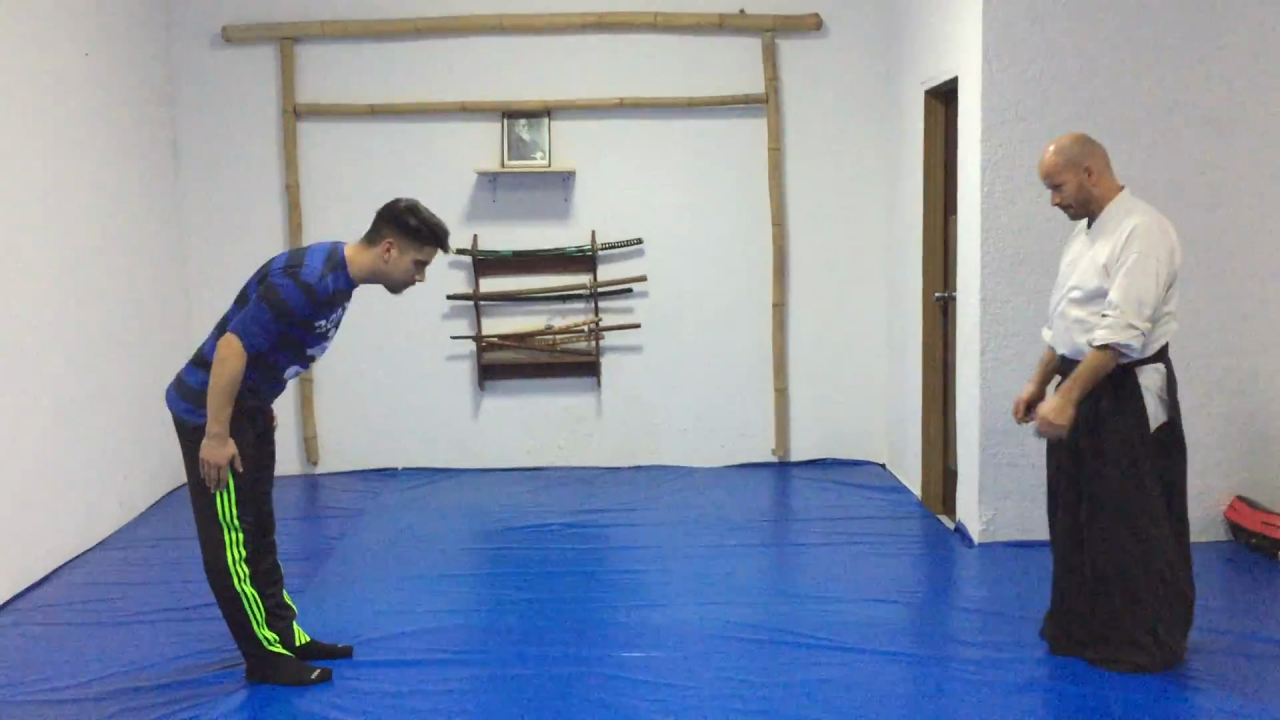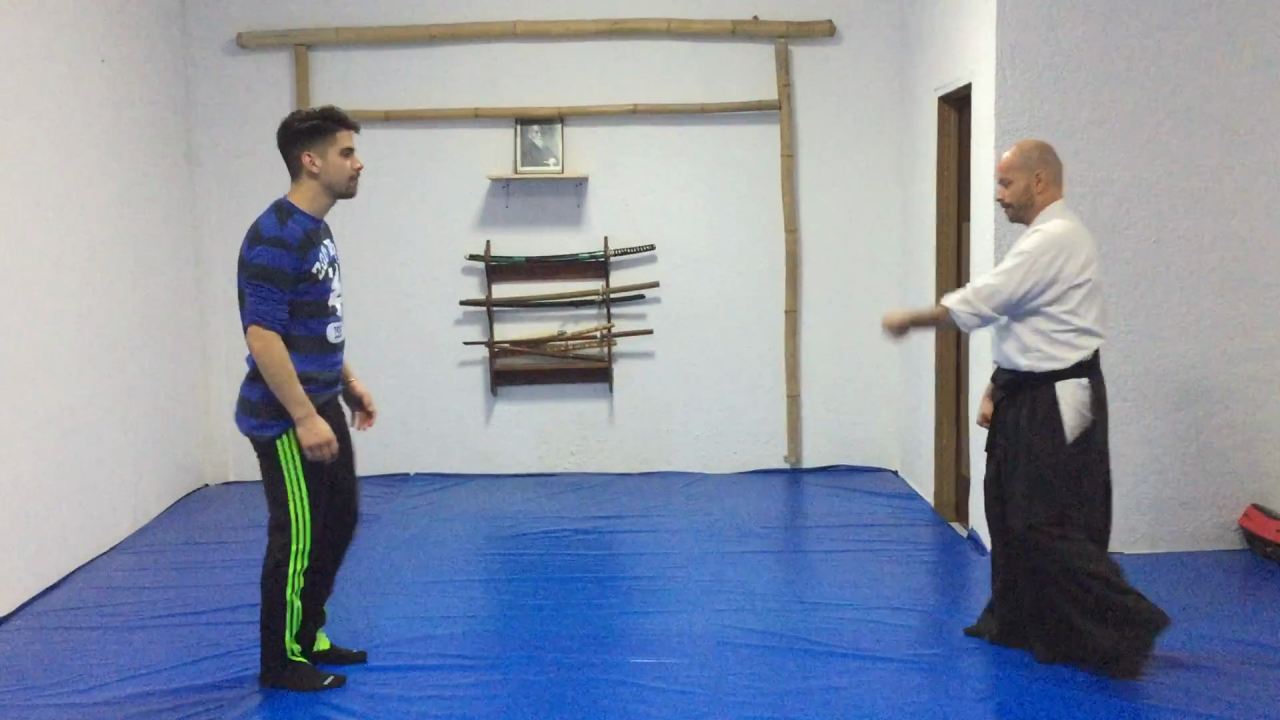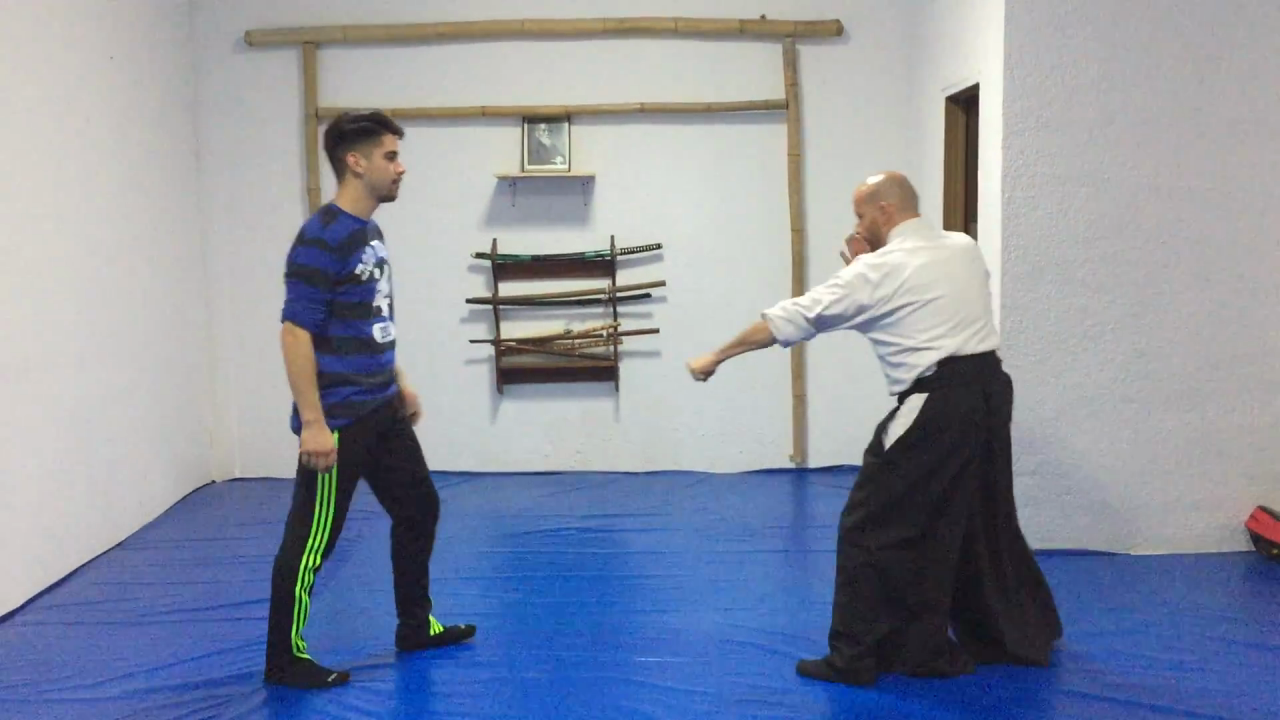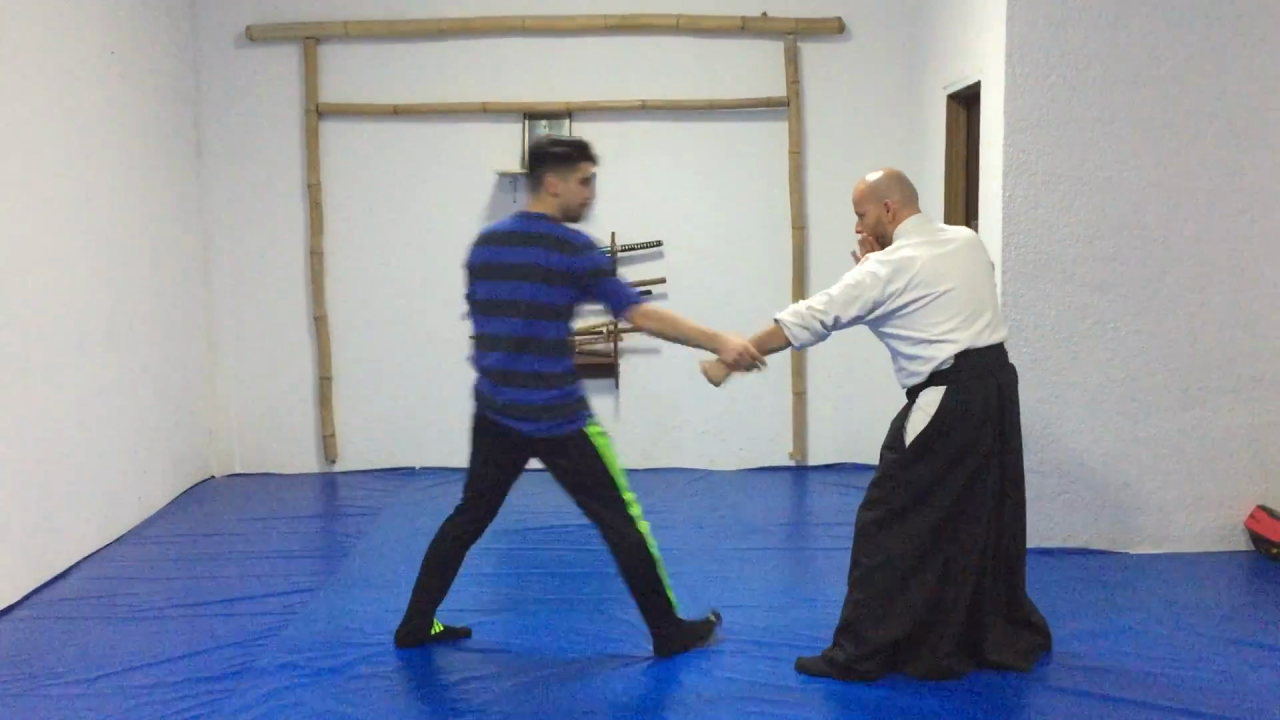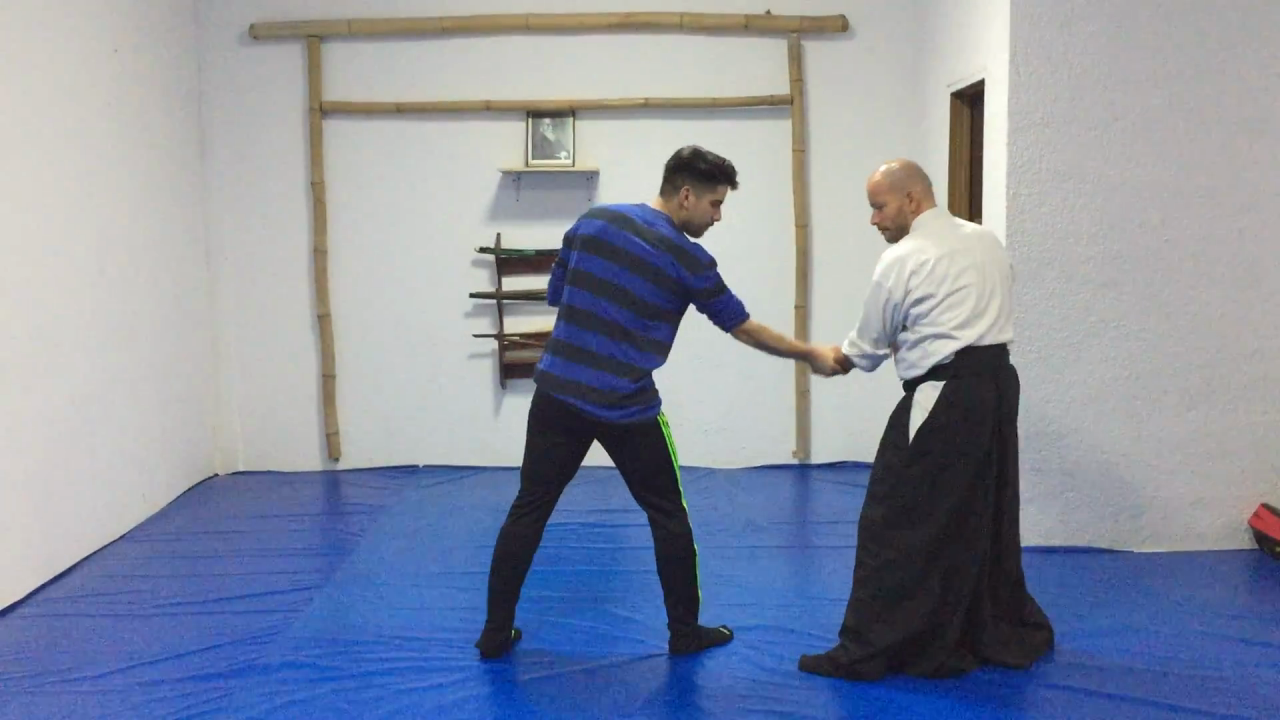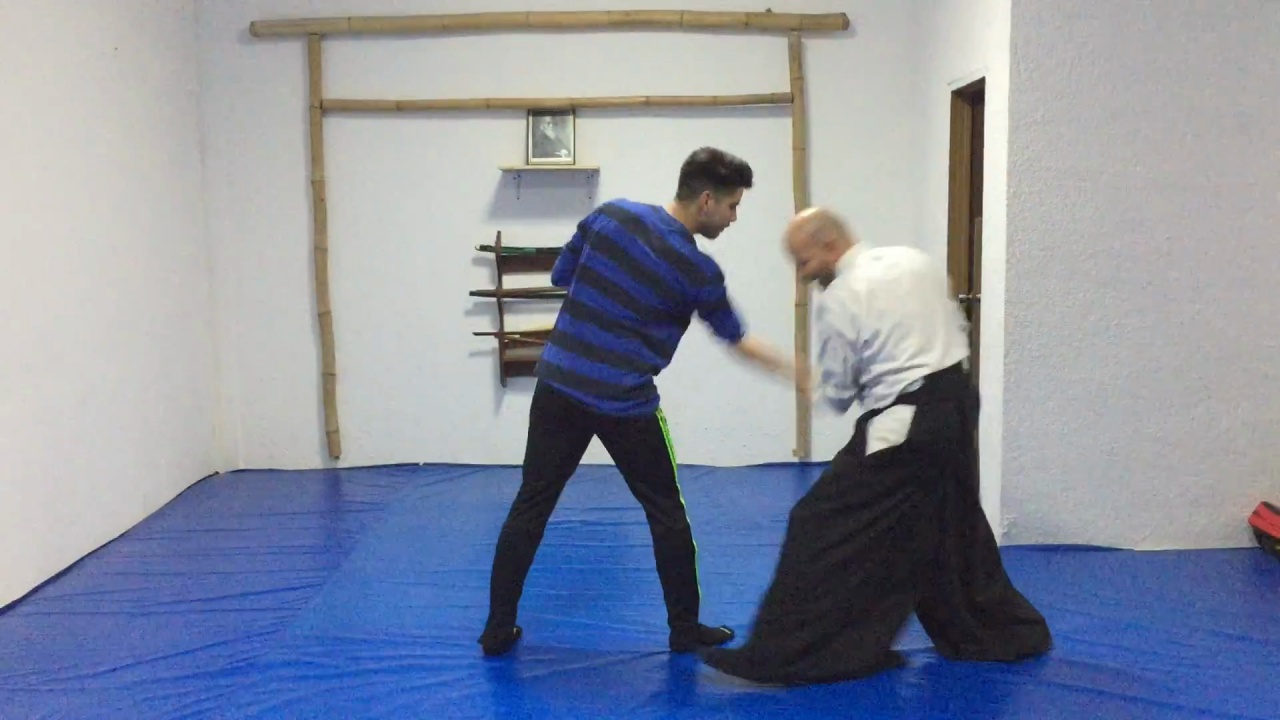
dt=0.7s
person 1, frame 1
left shoulder: (339, 274)
right shoulder: (307, 280)
right elbow: (232, 346)
right wrist: (216, 435)
left hip: (249, 409)
right hip: (209, 410)
left knee: (257, 529)
right knee: (230, 536)
left ankle: (286, 634)
right ankle: (266, 655)
person 1, frame 2
left shoulder: (318, 229)
right shoulder: (275, 237)
right elbow: (262, 336)
left wrist: (350, 384)
right wrist: (304, 417)
left hip: (323, 406)
right hip: (284, 419)
left knee: (340, 521)
right knee: (297, 537)
left ankle: (308, 636)
right ankle: (282, 661)
person 1, frame 3
left shoulder: (370, 232)
right shoulder: (324, 238)
right elbow: (296, 333)
left wrist: (399, 382)
right wrist: (313, 422)
left hip: (380, 409)
right hip: (338, 418)
left knee: (419, 509)
right knee: (313, 536)
left ankle: (416, 625)
right ankle: (285, 657)
person 1, frame 4
left shoulder: (485, 245)
right shoulder: (571, 248)
right elbow: (639, 313)
right wrist: (719, 343)
left hip: (494, 410)
right hip: (556, 416)
left knee: (472, 513)
right knee: (618, 517)
left ankle: (417, 623)
right ankle: (668, 629)
person 1, frame 5
left shoulder: (593, 221)
right shoulder: (689, 260)
left elbow: (556, 294)
right elbow: (742, 326)
right wrist: (812, 354)
left hip: (557, 391)
right hip: (627, 407)
left knee: (529, 508)
right knee: (668, 516)
left ankle: (496, 632)
right ankle: (685, 631)
person 1, frame 6
left shoulder: (608, 215)
right shoulder: (697, 269)
left elbow: (561, 276)
right elbow: (737, 342)
right wrist: (798, 372)
left hip: (557, 383)
right hip: (625, 400)
left knee: (531, 505)
right knee: (666, 512)
left ankle: (498, 629)
right ankle: (685, 630)
person 2, frame 1
left shoulder: (1142, 230)
right shoulder: (1088, 231)
left elbow: (1122, 333)
left wrist: (1067, 398)
right wrist: (1039, 384)
left hip: (1126, 394)
right hip: (1084, 387)
left knee: (1132, 521)
right knee: (1077, 512)
left ankle: (1145, 640)
right ankle: (1083, 622)
person 2, frame 2
left shoulder: (1055, 241)
right shoulder: (1046, 238)
left elbow: (977, 307)
left wrist: (910, 319)
right wrist: (996, 391)
left hip: (1058, 402)
right hip: (1032, 396)
left knee: (1046, 522)
right knee: (1015, 515)
left ankle: (1123, 630)
right ankle: (1023, 620)
person 2, frame 3
left shoulder: (880, 270)
right shoulder: (964, 248)
left elbow: (794, 317)
left wrist: (718, 356)
left hip: (936, 408)
right hip: (988, 395)
left knee: (873, 527)
right knee: (983, 521)
left ankle: (855, 656)
right ankle: (1018, 635)
person 2, frame 4
left shoulder: (889, 265)
right shoulder: (969, 243)
left elbow: (807, 320)
left wrist: (732, 359)
left hip: (948, 401)
right hip: (997, 386)
left knee: (894, 524)
right knee: (989, 518)
left ankle: (859, 652)
right ankle: (1006, 636)
person 2, frame 5
left shoulder: (902, 259)
right shoulder: (988, 241)
left elbow: (867, 349)
left hip: (945, 398)
right hip: (996, 385)
left knee: (897, 522)
right knee: (985, 516)
left ankle: (866, 652)
right ankle: (1009, 632)
person 2, frame 6
left shoulder: (841, 299)
right shoulder: (915, 261)
left elbow: (837, 392)
right elbow: (953, 325)
left hip: (909, 423)
right hip: (956, 408)
left knee: (826, 524)
right knee: (953, 530)
left ankle: (776, 652)
right ankle: (1001, 633)
